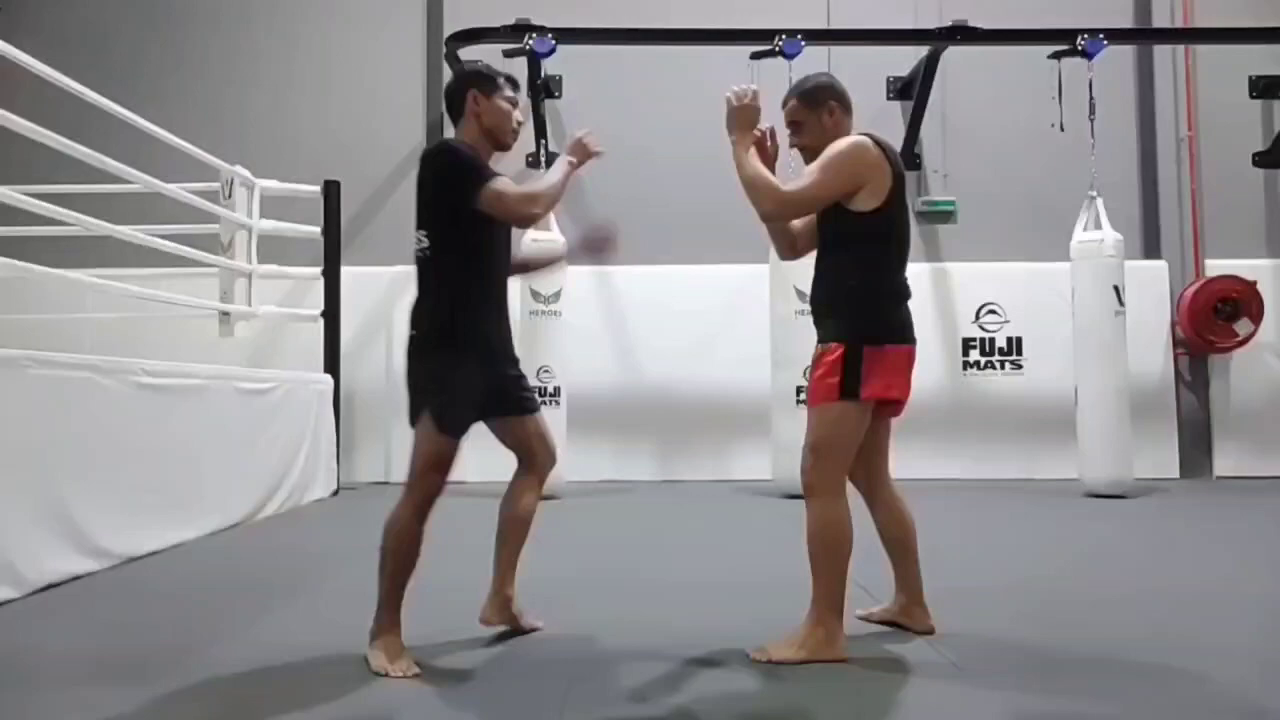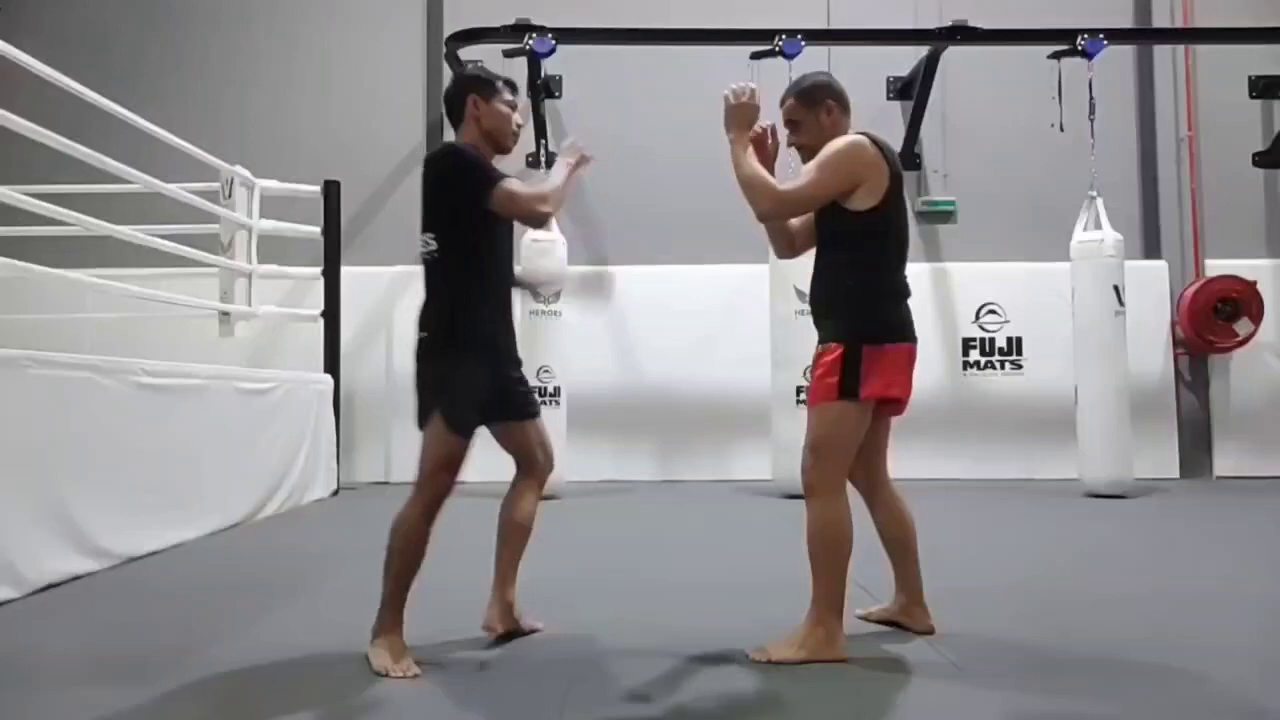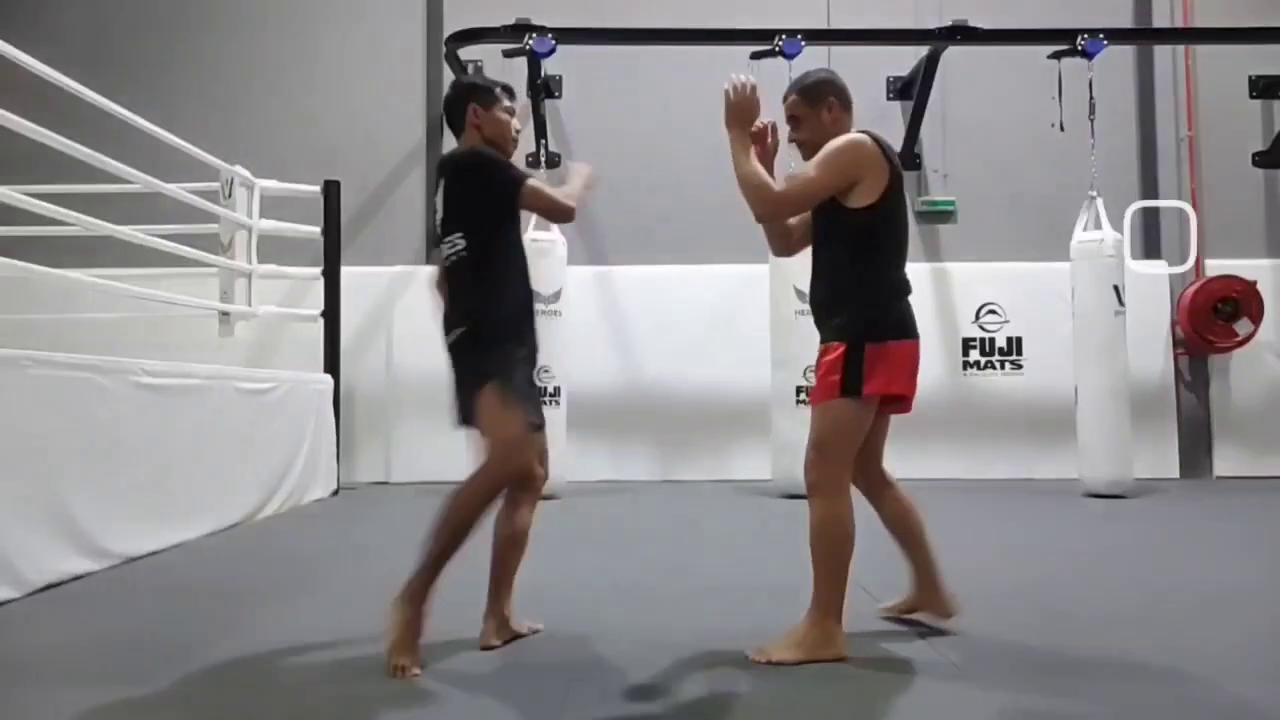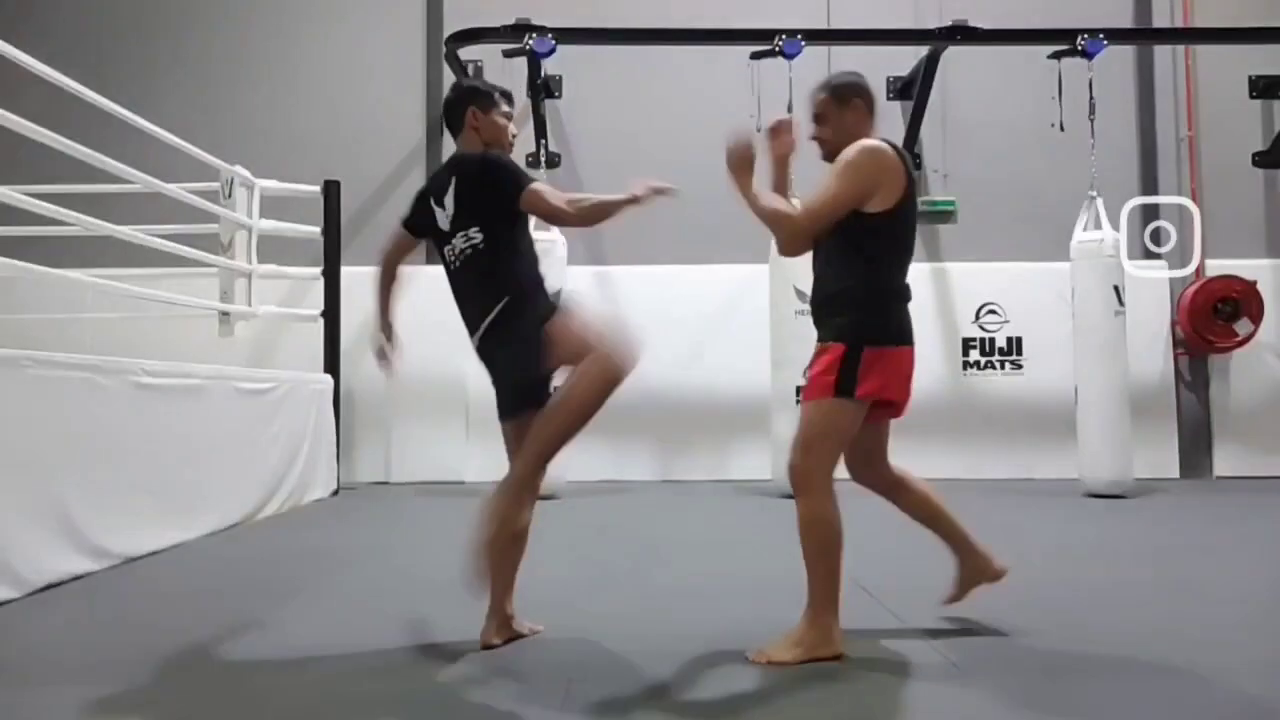
dt=0.1s
person 1, frame 1
left shoulder: (477, 170)
right shoulder: (447, 160)
right elbow: (524, 208)
left wrist: (572, 251)
right wrist: (570, 161)
left hip: (489, 348)
right hip: (446, 350)
left knee: (539, 457)
right knee: (424, 489)
left ankle: (502, 599)
right ankle: (384, 631)
person 1, frame 2
left shoulder: (477, 173)
right shoulder: (452, 162)
right elbow: (537, 208)
right wrist: (567, 165)
left hip: (495, 350)
right hip: (454, 352)
left knee: (537, 464)
right knee: (433, 491)
left ankle: (502, 606)
right ankle: (387, 630)
person 1, frame 3
left shoulder: (460, 181)
right shoulder: (480, 166)
left elbow: (448, 274)
right elbow: (561, 208)
right wrist: (578, 178)
left hip: (498, 344)
right hip: (489, 336)
left knee: (531, 475)
right knee: (500, 469)
left ankle: (497, 615)
right ankle: (414, 599)
person 1, frame 4
left shoulder: (435, 189)
right shoulder: (487, 167)
left elbow: (390, 257)
right elbow: (564, 212)
left wrist: (384, 323)
right wrist: (631, 196)
left hip: (498, 330)
right hip: (519, 311)
left knee: (527, 469)
right knee: (608, 362)
left ankle: (500, 616)
right ankle: (509, 490)
person 2, frame 1
left shoulder: (858, 152)
right shoulder: (845, 174)
left elbow: (776, 204)
right elbow: (791, 245)
left wrist: (740, 141)
right wrist: (764, 165)
left hip: (862, 342)
right hip: (872, 340)
left knee: (822, 477)
right knee: (870, 477)
left ankle: (824, 631)
right ankle: (911, 602)
person 2, frame 2
left shoulder: (855, 151)
right shoulder: (845, 173)
left elbow: (773, 203)
right elbow: (788, 243)
left wrist: (738, 138)
right wrist: (764, 165)
left hip: (862, 342)
right hip: (874, 339)
left knee: (822, 478)
right knee: (869, 477)
left ankle: (824, 631)
right ankle: (911, 601)
person 2, frame 3
left shoulder: (854, 150)
right shoulder: (846, 166)
left elbow: (773, 201)
right elbow: (786, 237)
left wrist: (736, 141)
right wrist: (762, 164)
left hip: (863, 339)
right hip: (877, 336)
left knee: (824, 480)
right knee: (863, 472)
left ankle: (823, 632)
right ankle: (929, 586)
person 2, frame 4
left shoulder: (870, 156)
right shoulder: (863, 172)
left elbow: (793, 224)
right elbow: (793, 243)
left wrist: (746, 184)
right wrist: (779, 166)
left hip: (859, 340)
right hip: (874, 340)
left knee: (807, 472)
right knee: (871, 469)
left ankle: (820, 629)
right ankle: (972, 559)
